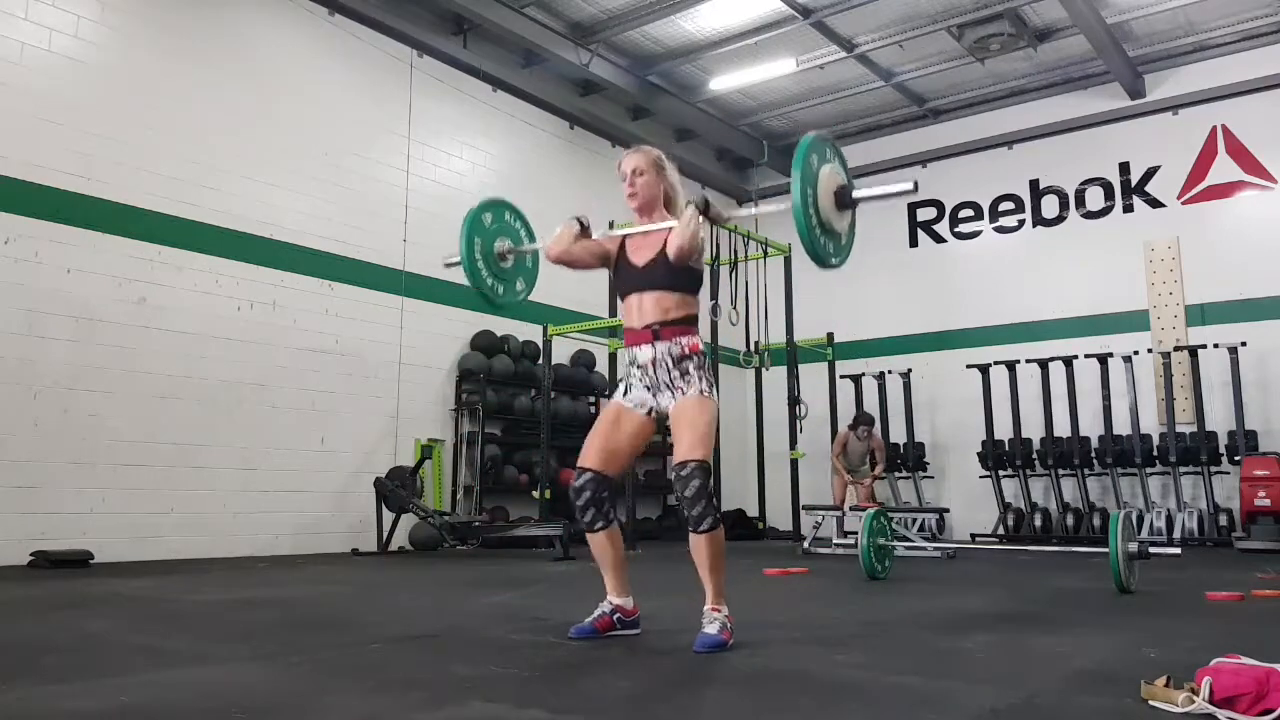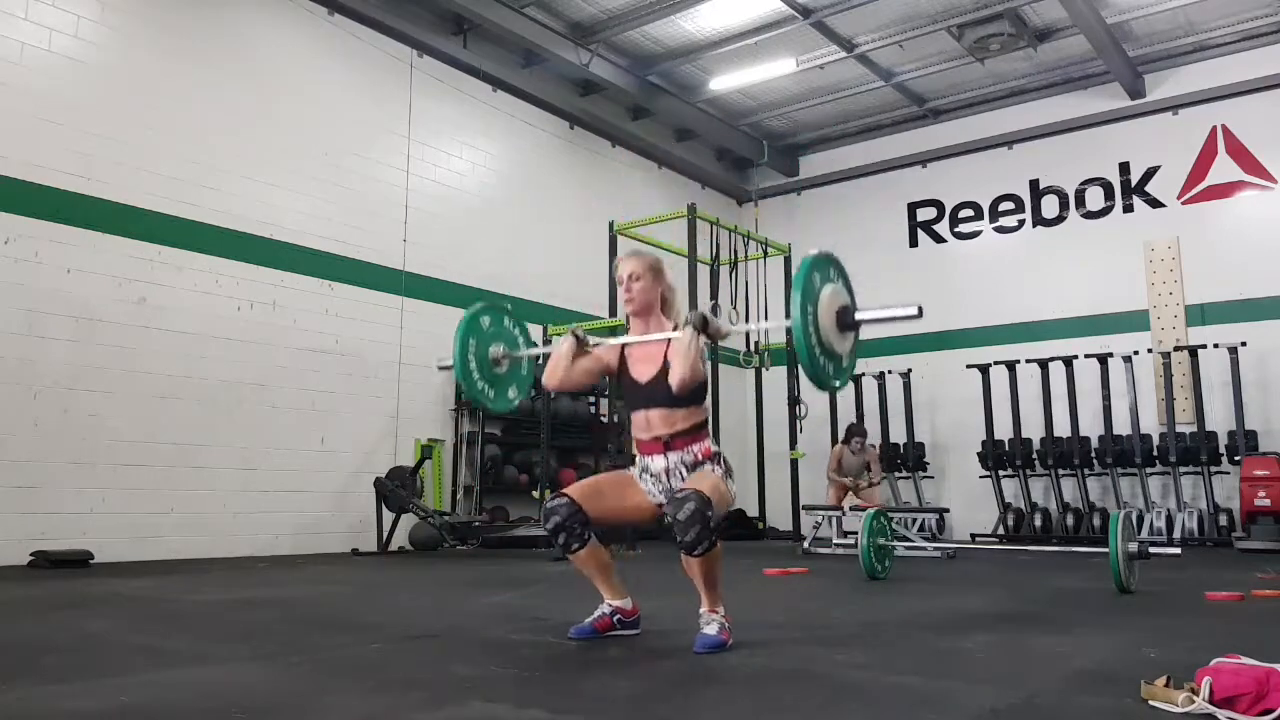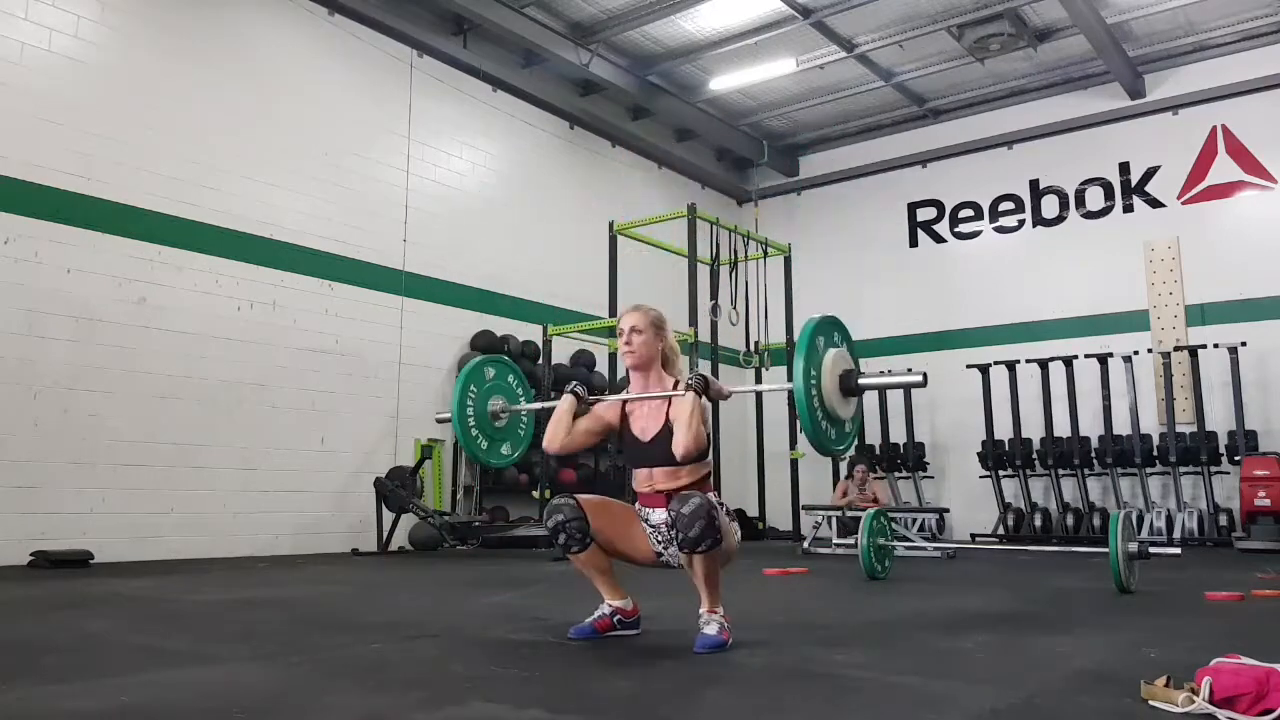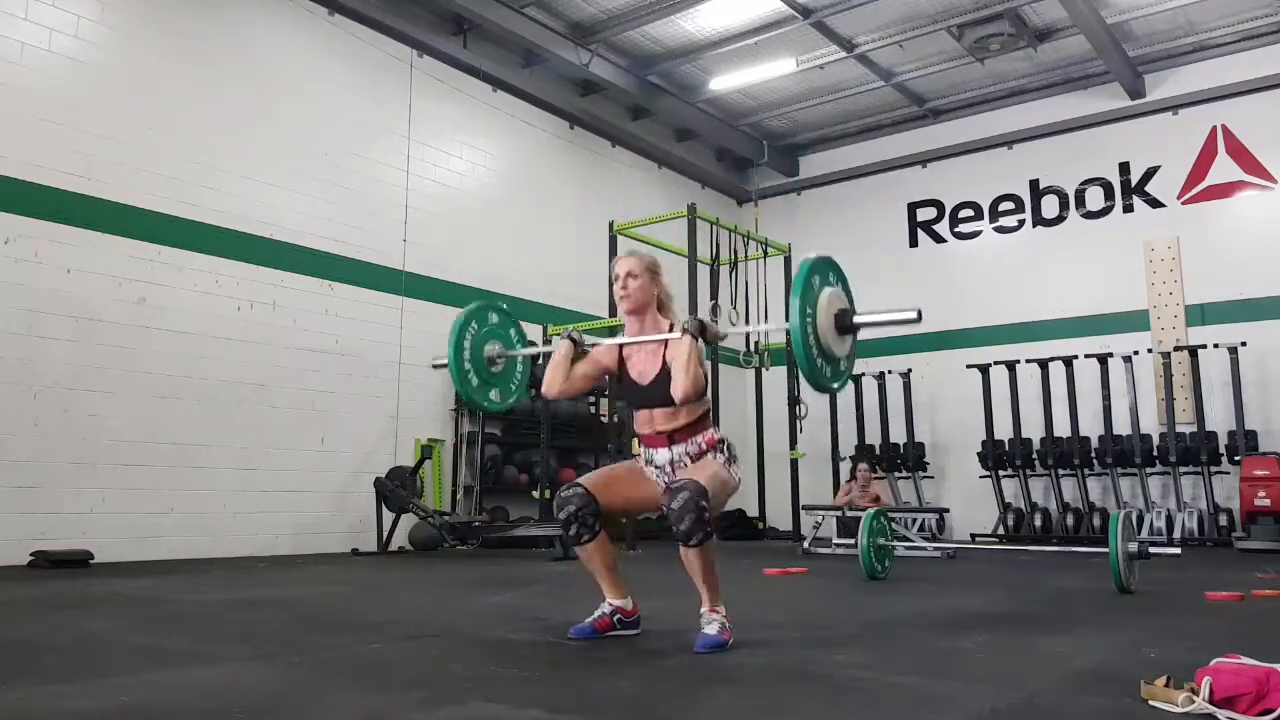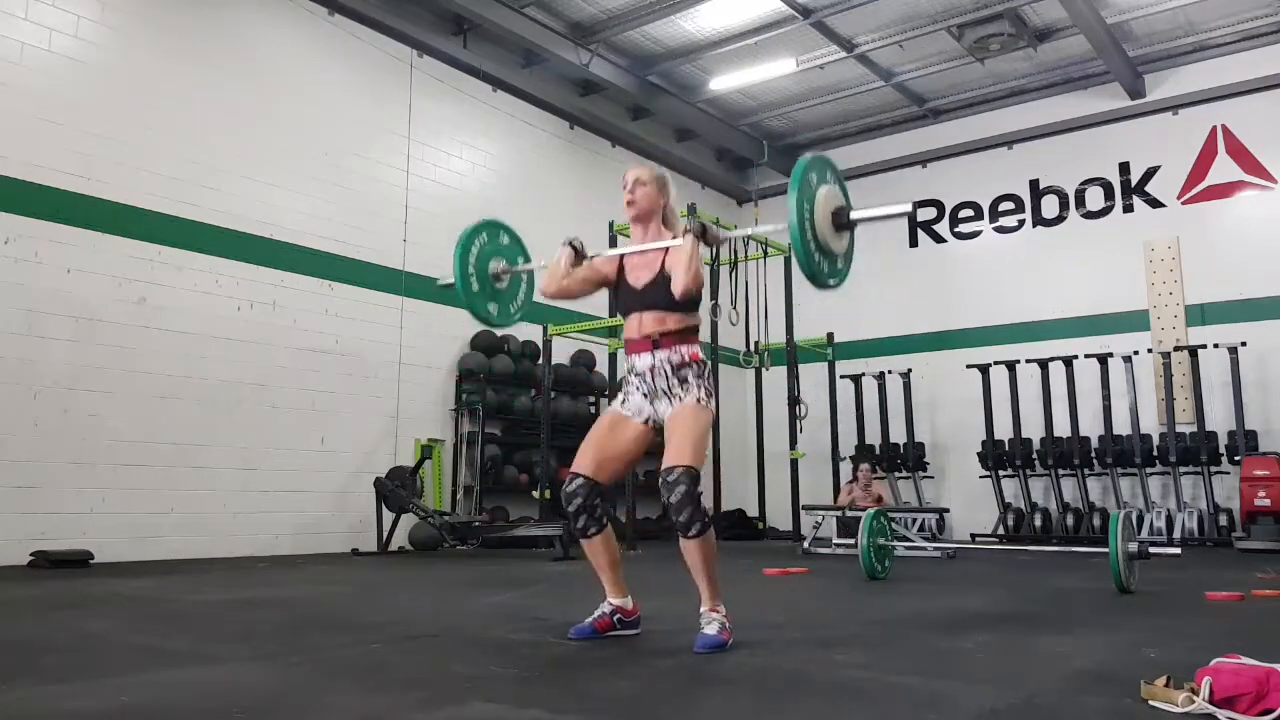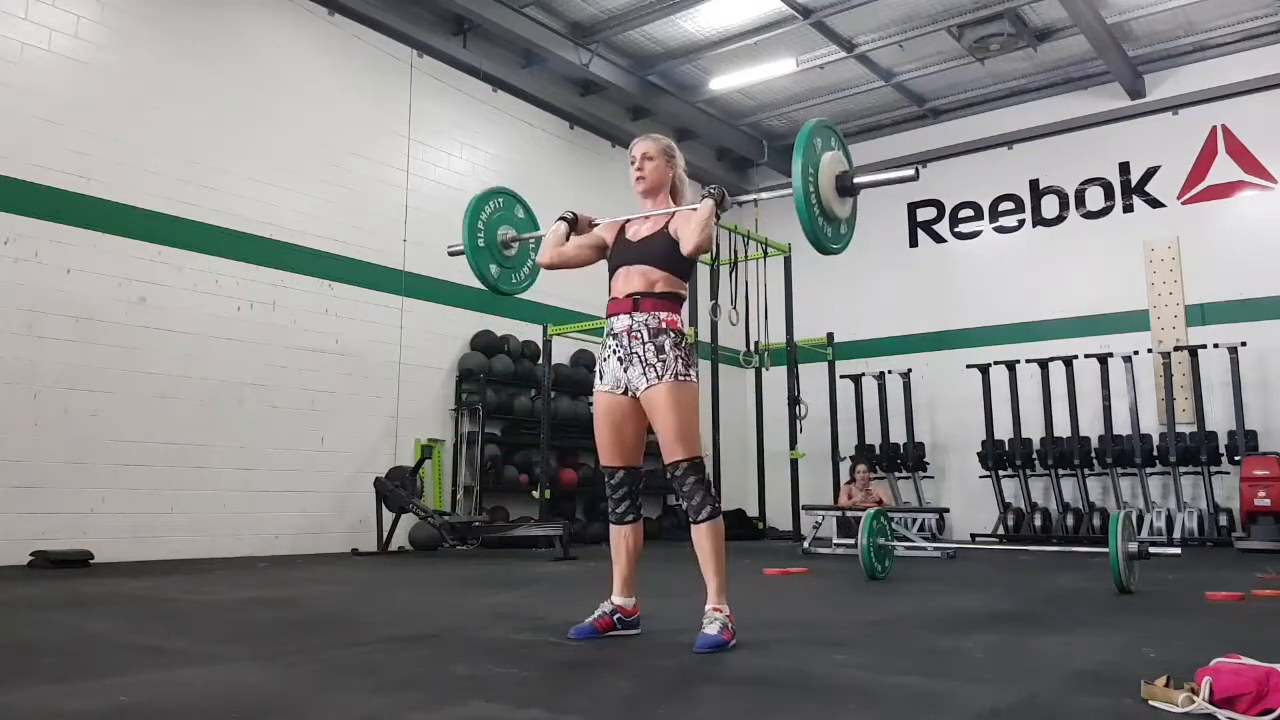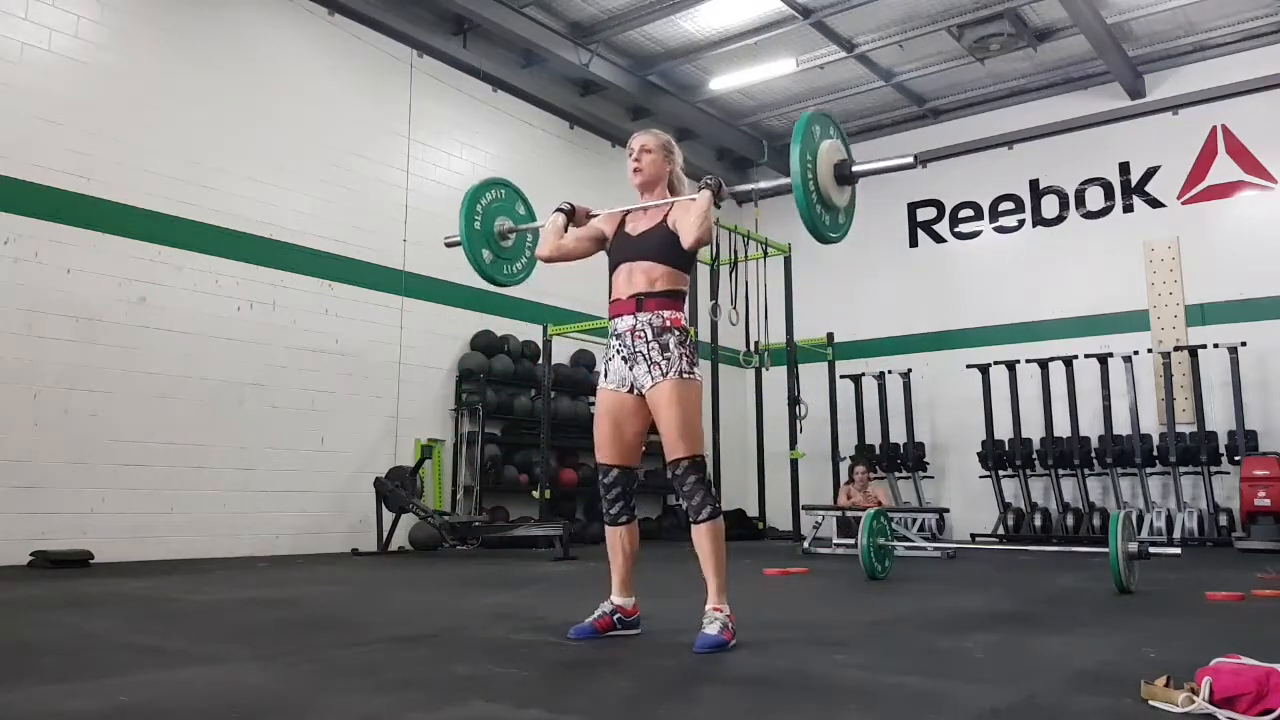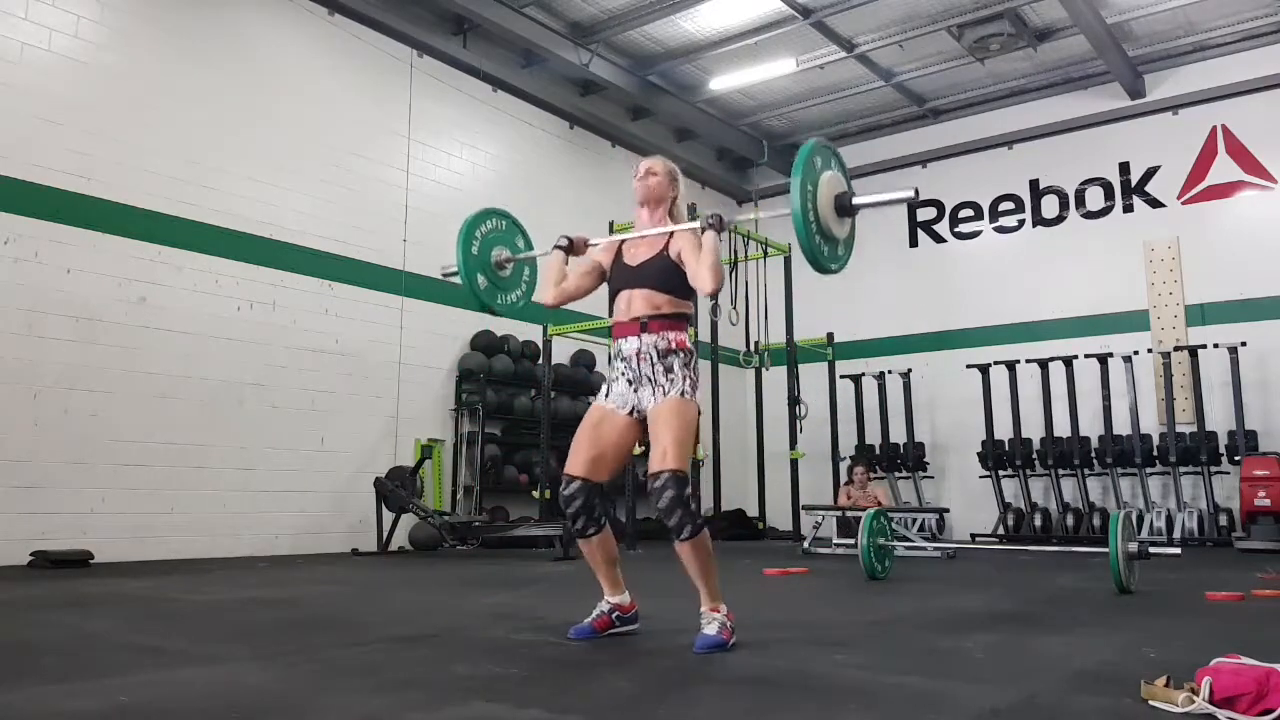
dt=0.2s
person 1, frame 1
left shoulder: (683, 234)
right shoulder: (618, 245)
left elbow: (680, 244)
right elbow: (556, 251)
left wrist: (697, 212)
right wrist: (578, 226)
left hip: (681, 367)
right hip: (635, 372)
left knee: (691, 481)
right knee: (587, 484)
left ankle: (716, 612)
right ankle: (620, 605)
person 1, frame 2
left shoulder: (683, 338)
right shoulder: (616, 353)
left elbow: (682, 380)
right elbow: (554, 379)
left wrist: (696, 332)
right wrist: (572, 342)
left hip: (695, 467)
right hip: (647, 472)
left knee: (690, 509)
right knee: (559, 510)
left ankle: (713, 612)
right ankle: (619, 604)
person 1, frame 3
left shoulder: (685, 397)
right shoulder: (615, 409)
left elbow: (685, 447)
right elbow: (554, 443)
left wrist: (695, 392)
right wrist: (572, 396)
left hip: (700, 510)
right hip: (647, 521)
left knee: (692, 511)
right knee: (562, 513)
left ankle: (713, 613)
right ankle: (619, 606)
person 1, frame 4
left shoulder: (679, 340)
right shoulder: (612, 352)
left elbow: (685, 391)
right elbow: (553, 389)
left wrist: (690, 333)
right wrist: (568, 342)
left hip: (704, 460)
right hip: (652, 466)
left knee: (685, 498)
right knee: (571, 501)
left ankle: (713, 613)
right ankle: (620, 605)
person 1, frame 5
left shoulder: (678, 250)
right shoulder: (614, 261)
left elbow: (684, 288)
right elbow: (552, 288)
left wrist: (692, 237)
right wrist: (570, 254)
left hip: (685, 386)
right hip: (636, 388)
left knee: (678, 487)
right knee: (578, 489)
left ankle: (714, 611)
right ankle: (619, 605)
person 1, frame 6
left shoulder: (682, 218)
right shoulder: (614, 228)
left elbow: (696, 243)
right elbow: (547, 257)
left wrist: (711, 203)
right wrist: (569, 226)
left hip: (661, 344)
right hip: (615, 347)
left knee: (686, 476)
right knee: (619, 485)
left ankle: (717, 611)
right ankle: (622, 604)
person 1, frame 7
left shoulder: (680, 212)
right shoulder: (612, 222)
left elbow: (695, 237)
right elbow: (548, 250)
left wrist: (707, 195)
right wrist: (564, 214)
left hip: (665, 340)
right hip: (619, 346)
left knee: (687, 476)
right knee: (613, 482)
left ankle: (718, 610)
right ankle: (622, 603)
person 1, frame 8
left shoulder: (682, 240)
right shoulder: (611, 249)
left elbow: (708, 286)
right elbow: (554, 295)
left wrist: (711, 233)
right wrist: (563, 249)
left hip: (668, 366)
right hip: (622, 370)
left knee: (668, 491)
right knee: (575, 490)
left ankle: (716, 612)
right ankle: (618, 602)
